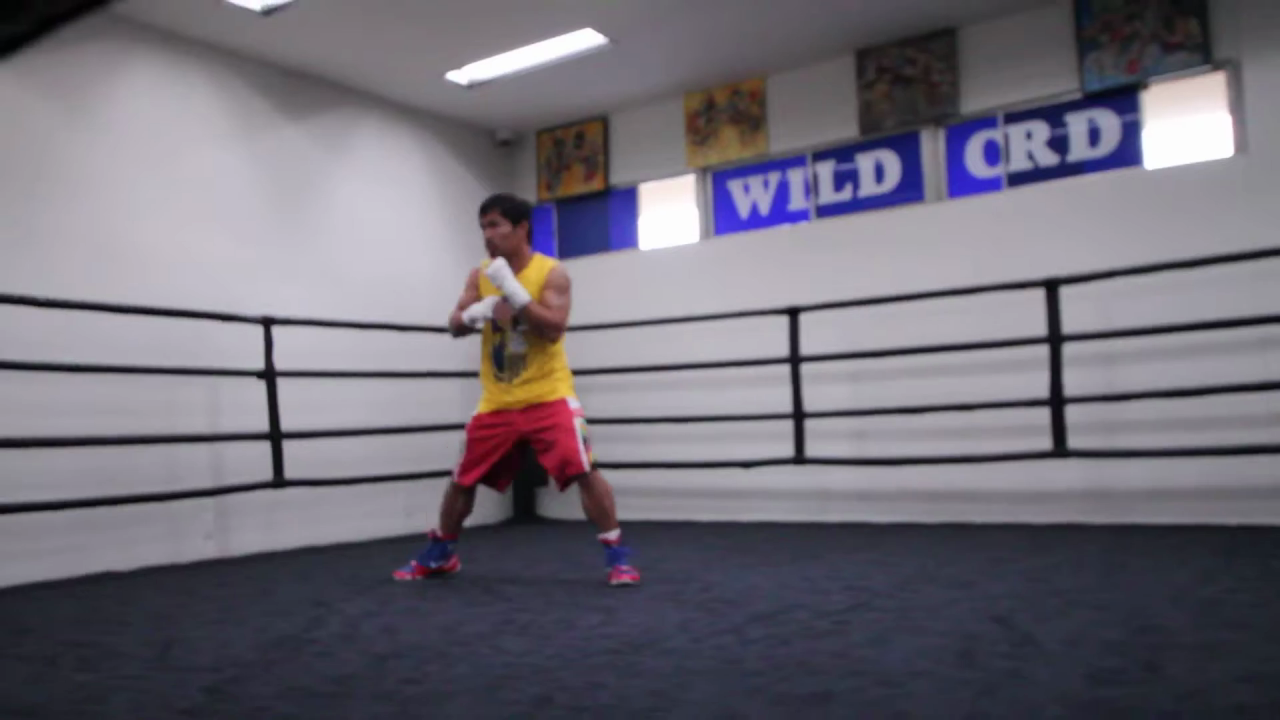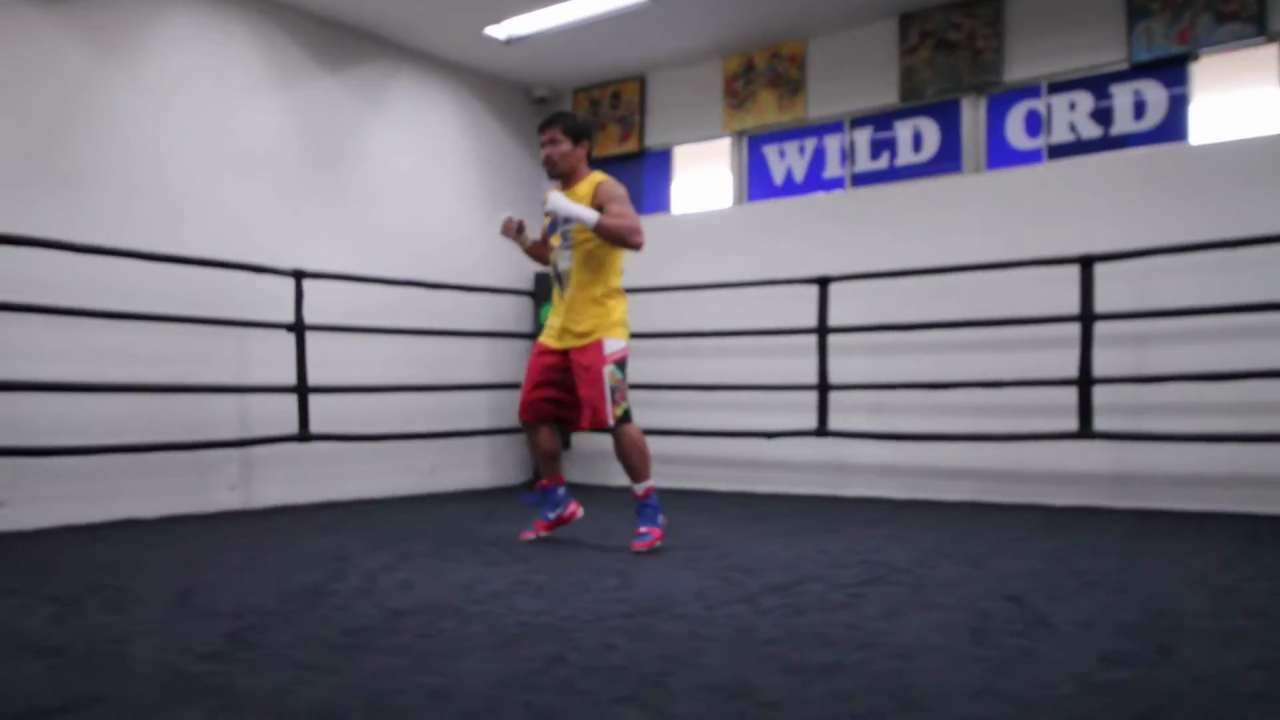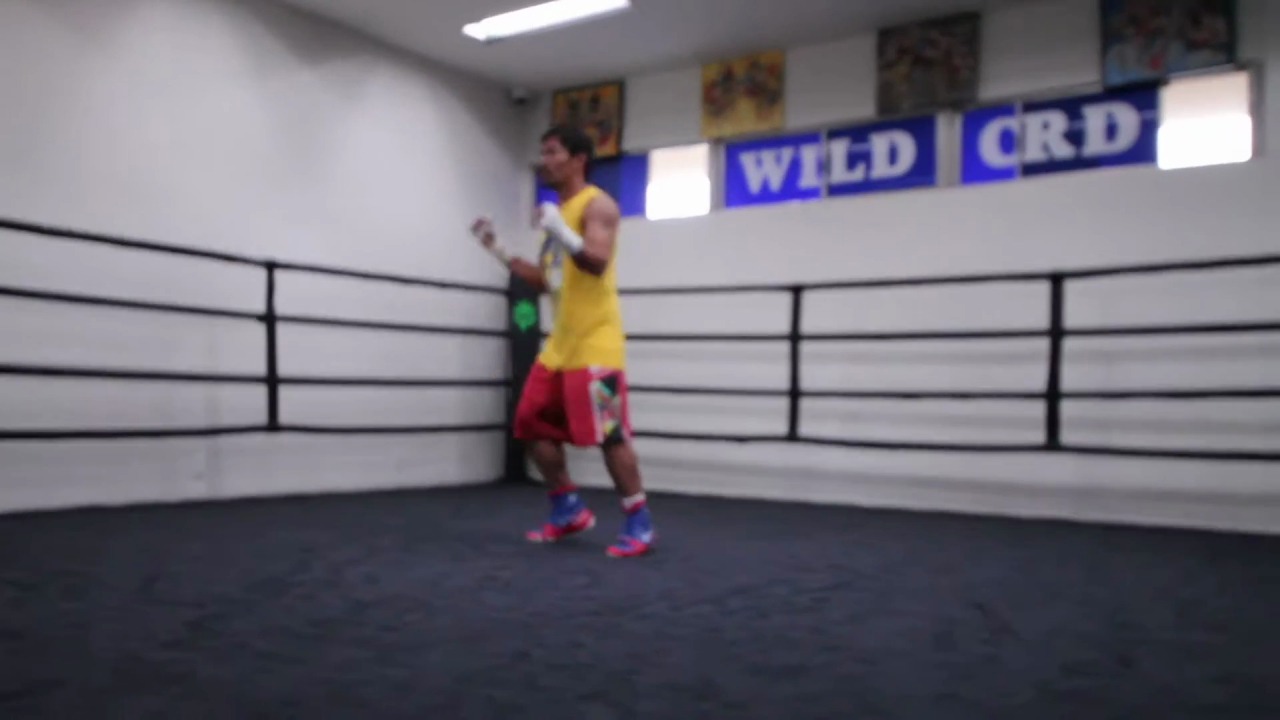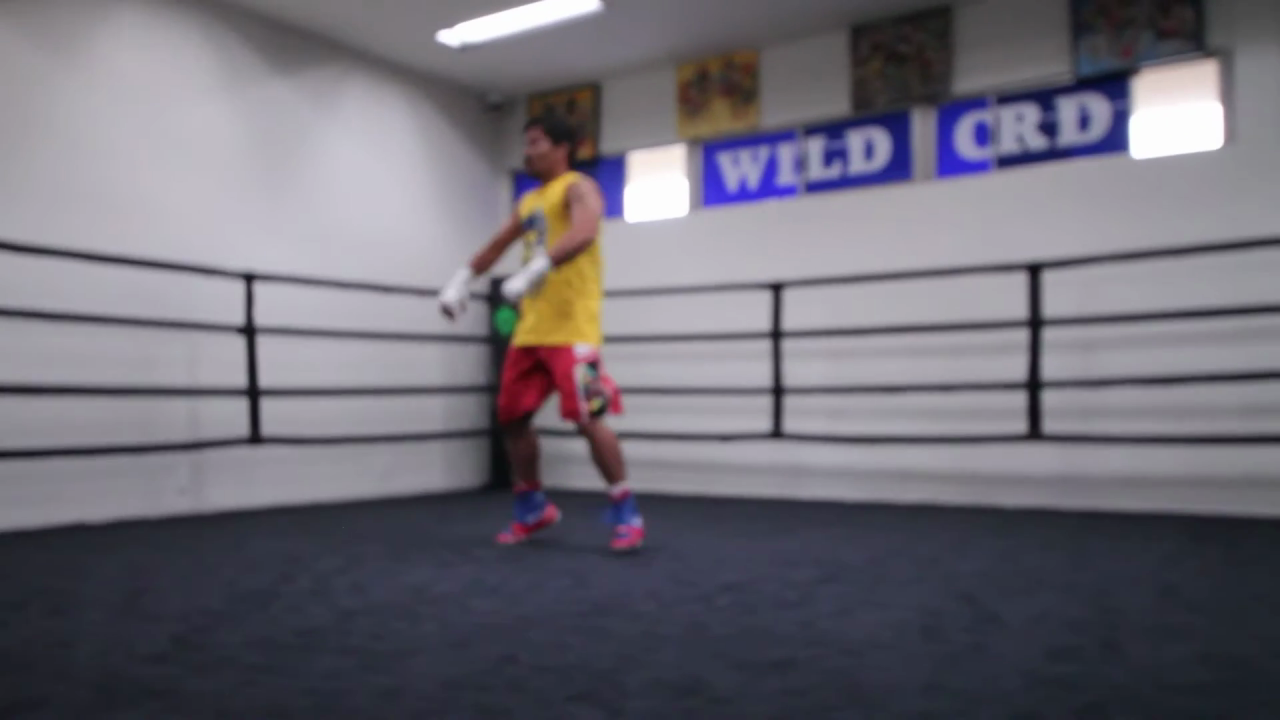
dt=0.2s
person 1, frame 1
left shoulder: (552, 274)
right shoulder: (482, 274)
left elbow: (553, 330)
right elbow: (456, 325)
left wrist: (511, 288)
right wrist: (474, 313)
left hip: (548, 394)
right hip: (498, 401)
left knee: (583, 470)
right knee: (463, 481)
left ankle: (618, 557)
right ankle: (439, 554)
person 1, frame 2
left shoulder: (605, 188)
right shoulder: (555, 196)
left elbow: (634, 236)
left wrist: (577, 213)
right wrist: (522, 237)
left hip: (599, 328)
right hip: (558, 330)
left knee: (618, 420)
right knee: (534, 415)
left ankle: (649, 513)
right ankle: (556, 502)
person 1, frame 3
left shoulder: (596, 204)
right shoulder: (555, 214)
left elbow: (598, 261)
right elbow: (539, 278)
left wrist: (562, 233)
right wrist: (497, 250)
left hip: (595, 346)
right hip: (560, 346)
left knee: (608, 435)
right knee: (532, 429)
left ankle: (639, 524)
right ankle: (568, 510)
person 1, frame 4
left shoulder: (578, 188)
right shoulder: (529, 202)
left elbow: (585, 235)
right elbow: (498, 246)
left wrist: (533, 272)
right wrist: (460, 281)
left hip: (573, 328)
right hip: (531, 329)
left knee: (590, 418)
right knee: (512, 417)
left ankle: (626, 512)
right ankle: (532, 509)
